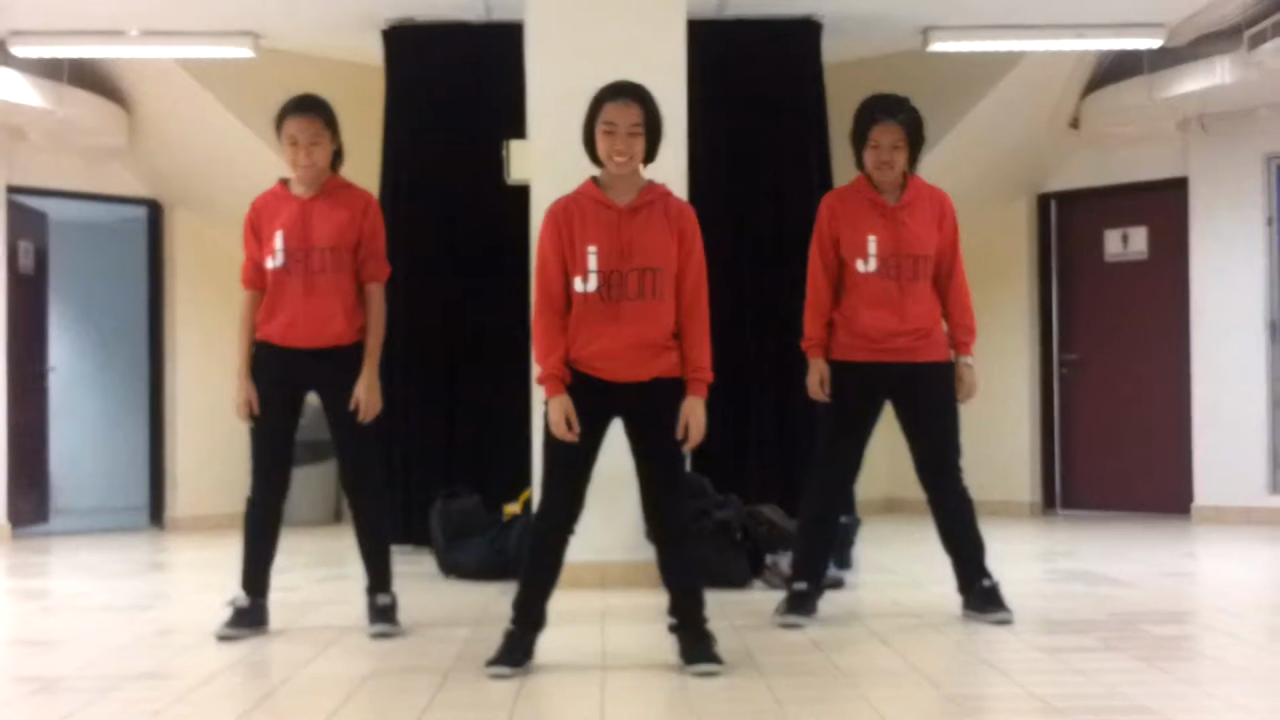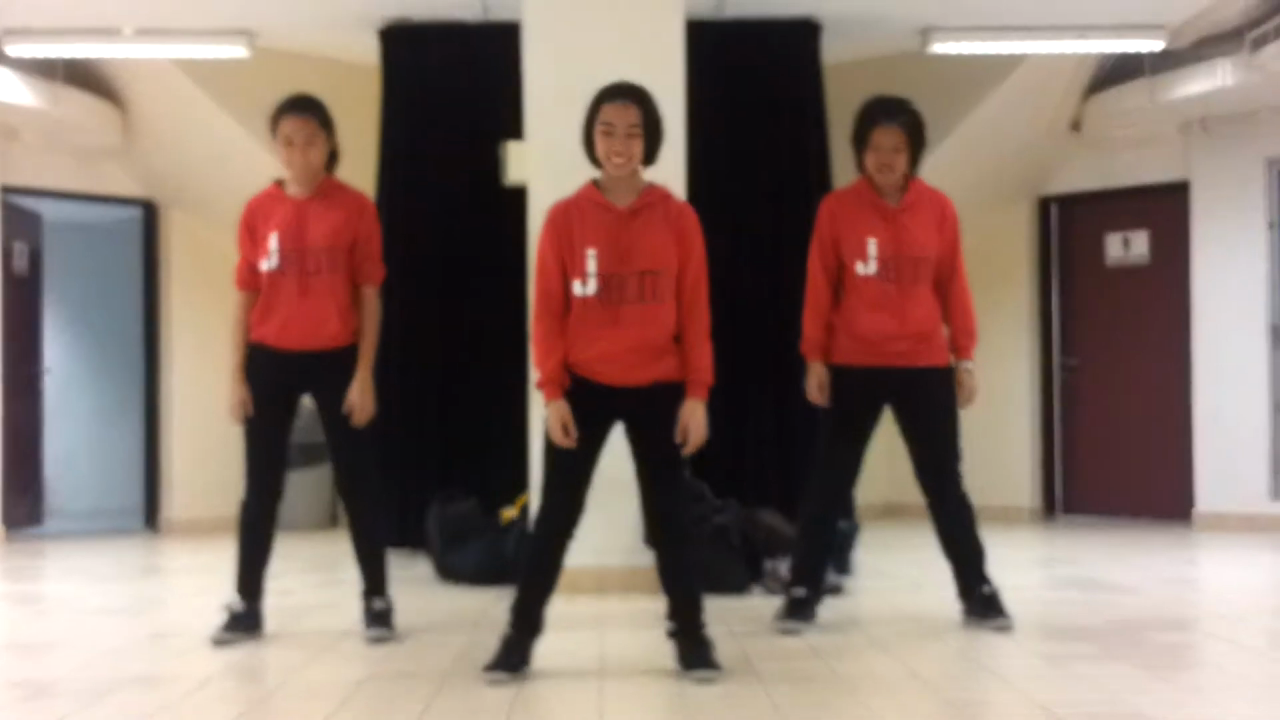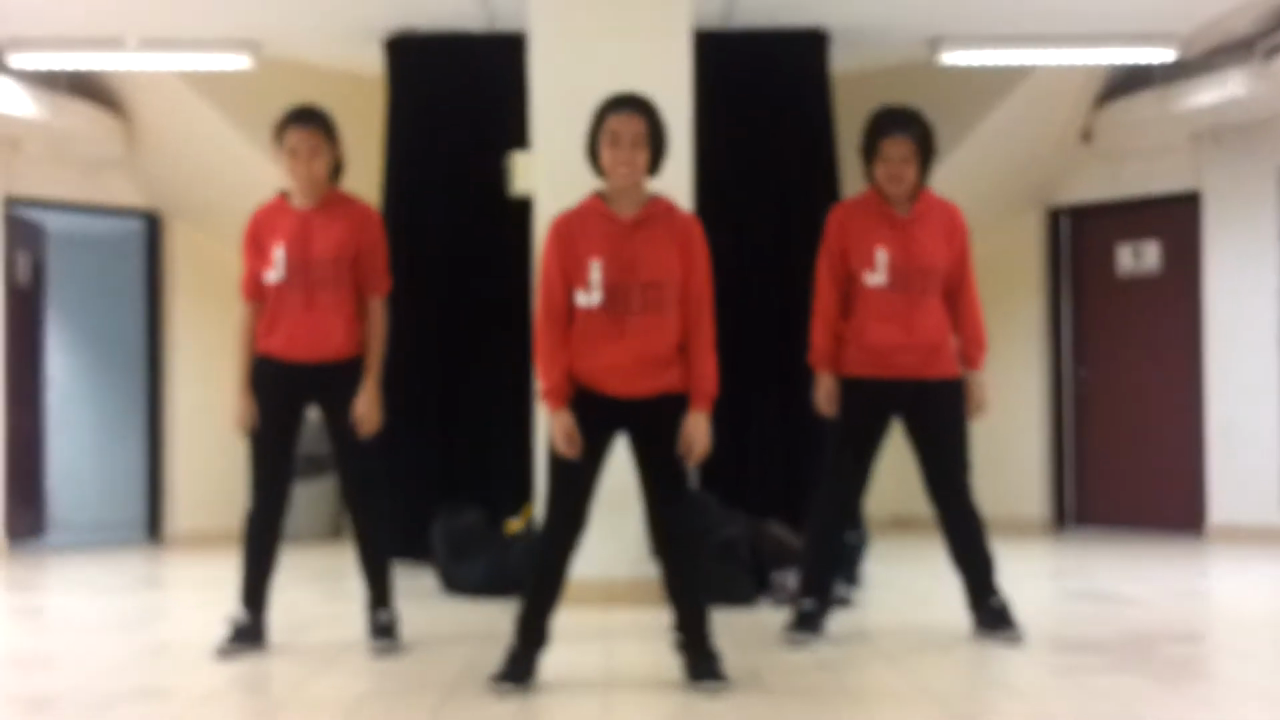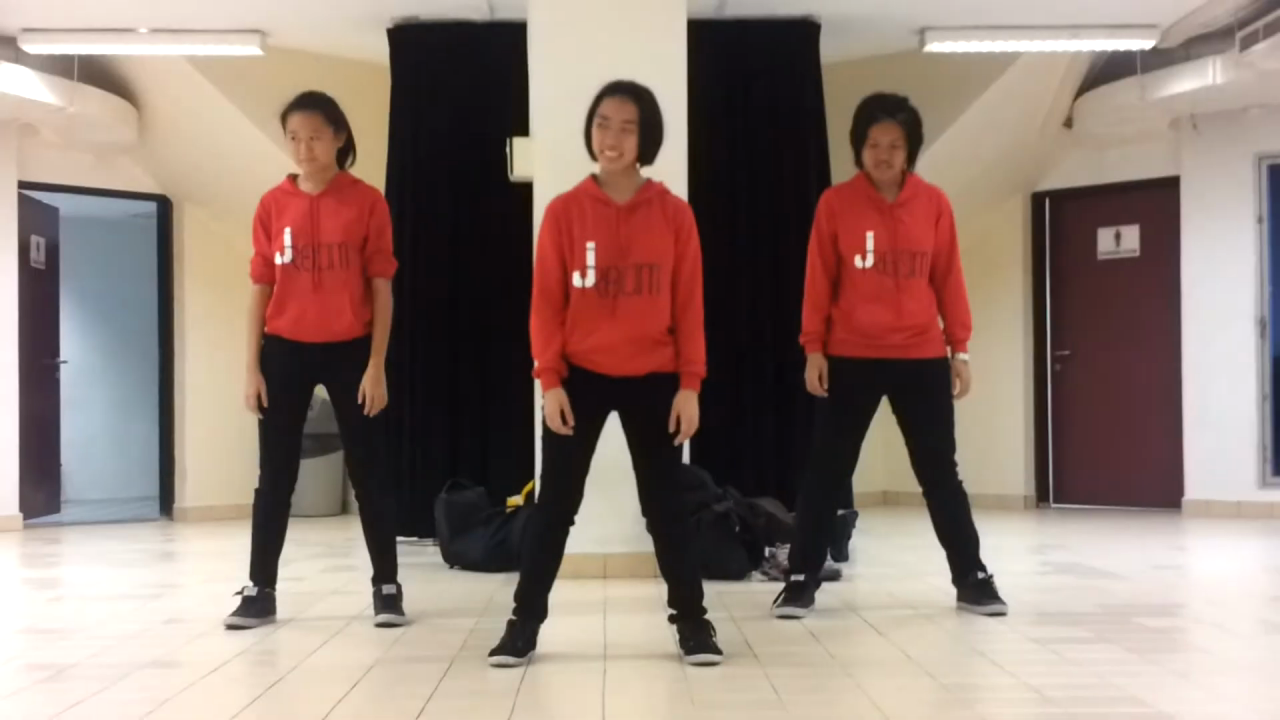
dt=0.3s
person 1, frame 1
left shoulder: (676, 215)
right shoulder: (564, 215)
left elbow: (693, 308)
right elbow: (548, 307)
left wrist: (697, 388)
right wrist: (553, 385)
left hip: (658, 385)
right hip: (583, 384)
left knee: (668, 512)
right knee: (556, 511)
left ankle: (692, 628)
right ankle: (522, 631)
person 1, frame 2
left shoulder: (677, 217)
right shoulder: (565, 217)
left elbow: (695, 311)
right elbow: (548, 311)
left wrist: (697, 393)
right wrist: (552, 391)
left hip: (659, 390)
right hip: (584, 388)
left knee: (669, 516)
right knee: (556, 514)
left ankle: (691, 635)
right ankle: (520, 636)
person 1, frame 3
left shoulder: (682, 228)
right shoulder: (569, 228)
left elbow: (699, 322)
right elbow: (552, 321)
left wrist: (701, 404)
right wrist: (556, 402)
left hip: (663, 401)
right hip: (587, 400)
left knee: (675, 528)
right knee: (560, 526)
left ankle: (696, 646)
right ankle: (525, 649)
person 1, frame 4
left shoulder: (674, 213)
right shoulder: (564, 211)
left elbow: (689, 303)
right elbow: (547, 302)
left wrist: (690, 383)
right wrist: (550, 380)
left hip: (654, 380)
right hip: (580, 378)
left knee: (665, 504)
right knee: (555, 503)
left ankle: (691, 620)
right ankle: (524, 622)
person 2, frame 1
left shoulder: (360, 206)
right shoulder: (263, 210)
left elbow: (375, 293)
right elbow: (253, 296)
left wrist: (371, 371)
right wrist: (243, 374)
left hip: (341, 357)
right hip: (277, 358)
left knee: (360, 479)
right knee: (267, 483)
left ankle: (381, 595)
right ankle: (251, 600)
person 2, frame 2
left shoulder: (355, 207)
right shoulder: (258, 211)
left elbow: (369, 295)
right elbow: (247, 297)
left wrist: (365, 374)
right wrist: (237, 376)
left hip: (336, 359)
right hip: (271, 360)
left knee: (355, 482)
right knee: (261, 486)
left ankle: (377, 600)
right ankle: (246, 605)
person 2, frame 3
left shoulder: (360, 218)
right shoulder: (264, 222)
left elbow: (376, 307)
right elbow: (252, 308)
left wrist: (372, 385)
right wrist: (244, 387)
left hip: (342, 370)
right hip: (277, 372)
left knee: (361, 492)
right knee: (266, 496)
left ankle: (382, 612)
right ankle: (251, 617)
person 2, frame 4
left shoulder: (367, 203)
right shoulder: (272, 205)
left elbow: (382, 289)
right elbow: (261, 290)
left wrist: (377, 366)
right wrist: (252, 367)
left hip: (349, 351)
right hip: (285, 352)
left knee: (366, 471)
right knee: (275, 474)
left ankle: (386, 586)
right ankle: (260, 590)
person 3, frame 1
left shoulder: (936, 205)
right shoulder: (836, 206)
left elbow: (951, 281)
right elbow: (821, 284)
left wrist: (964, 351)
right wrist: (815, 353)
left hip: (926, 362)
right hip: (852, 362)
left knee: (944, 478)
right knee: (830, 477)
left ankle: (977, 586)
right ankle: (804, 587)
person 3, frame 2
left shoulder: (938, 207)
right shoulder: (837, 208)
left elbow: (953, 285)
right elbow: (820, 287)
left wrist: (964, 356)
right wrist: (814, 357)
left hip: (926, 366)
right hip: (852, 366)
left knee: (944, 483)
right knee: (829, 482)
left ankle: (977, 593)
right ankle: (802, 593)
person 3, frame 3
left shoulder: (947, 219)
right shoulder: (845, 219)
left elbow: (961, 296)
right elbow: (829, 297)
left wrist: (973, 366)
right wrist: (822, 368)
left hip: (936, 379)
right hip: (861, 379)
left knee: (953, 496)
right knee: (836, 493)
left ankle: (987, 605)
right ankle: (811, 605)
person 3, frame 4
left shoulder: (934, 204)
right shoulder: (836, 203)
left elbow: (948, 278)
right elbow: (819, 280)
left wrist: (959, 348)
right wrist: (814, 348)
left hip: (923, 358)
right hip: (851, 358)
left knee: (940, 473)
right knee: (827, 471)
left ankle: (972, 578)
right ankle: (802, 579)
